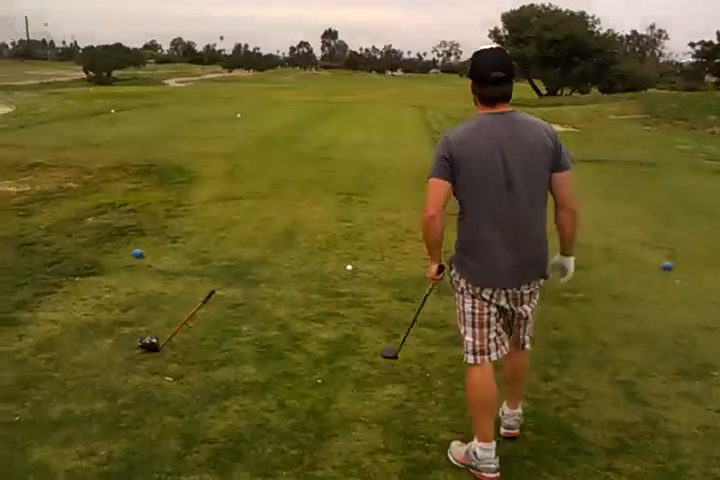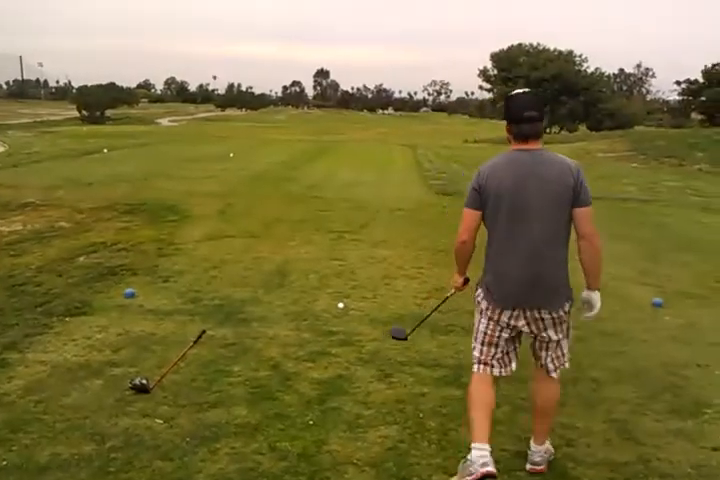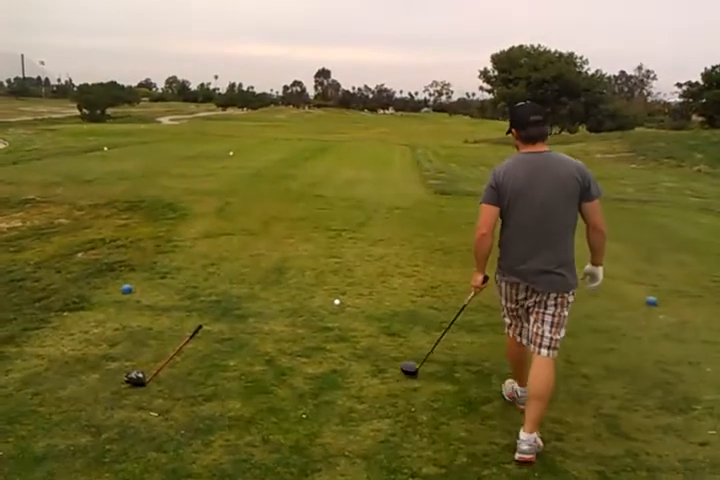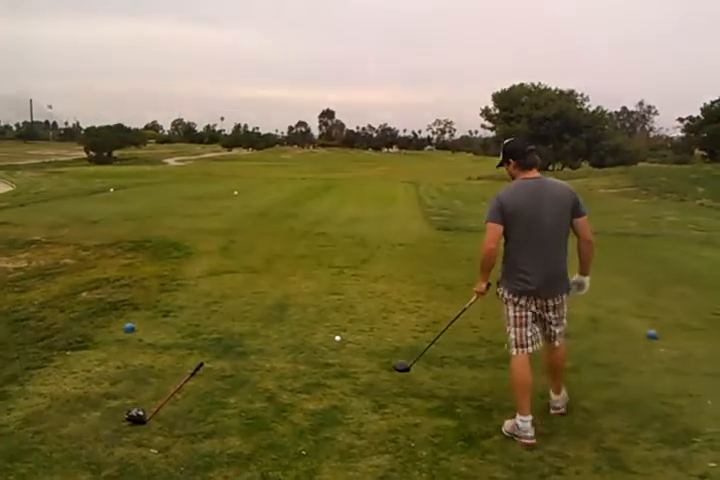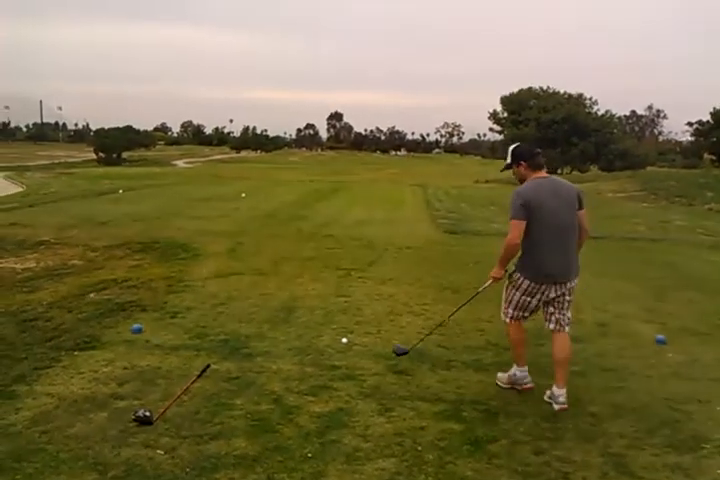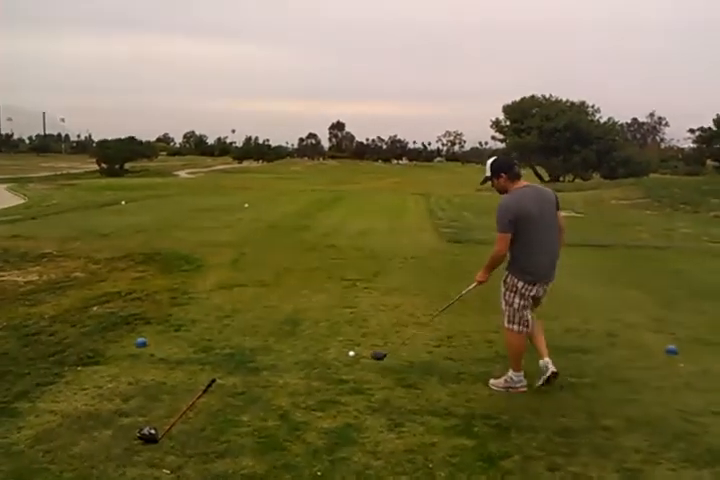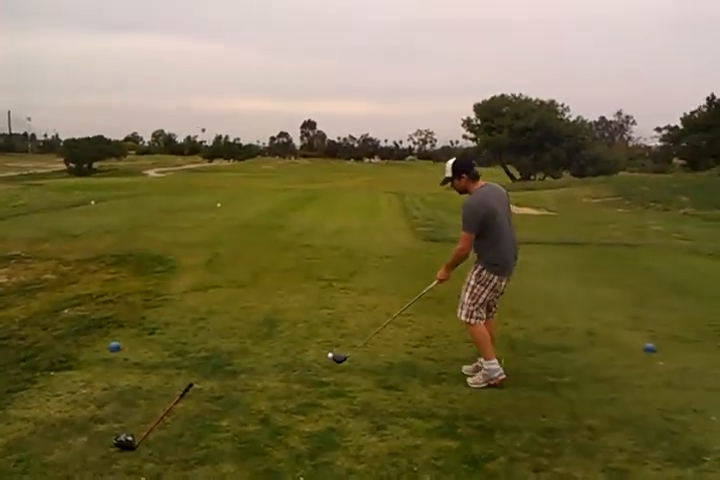
dt=0.5s
person 1, frame 1
left shoulder: (455, 141)
right shoulder: (545, 134)
left elbow: (433, 213)
right elbow: (567, 205)
left wrist: (434, 260)
right wrist: (567, 252)
left hip: (475, 271)
right hip: (529, 268)
left knee: (479, 359)
right knee: (519, 343)
right ankle: (512, 415)
person 1, frame 2
left shoulder: (488, 172)
right shoulder: (570, 171)
left elbow: (464, 238)
right elbow: (588, 237)
left wrist: (460, 273)
right wrist: (593, 288)
left hip: (497, 292)
right hip: (551, 295)
left knee: (483, 371)
right knee: (548, 372)
person 1, frame 3
left shoulder: (502, 173)
right shoulder: (576, 170)
left elbow: (484, 231)
right elbow: (597, 226)
left wrist: (479, 271)
right wrist: (596, 264)
left hip: (513, 276)
right hip: (557, 280)
left knee: (516, 336)
right knee: (544, 354)
left ankle: (520, 388)
right ankle: (529, 437)
person 1, frame 4
left shoulder: (504, 197)
right shoulder: (566, 192)
left elbow: (490, 246)
right elbow: (587, 239)
left wrist: (483, 279)
right wrist: (584, 274)
left hip: (516, 287)
right hip: (555, 286)
left knee: (520, 352)
right knee: (555, 341)
left ankle: (524, 424)
right ankle: (558, 397)
person 1, frame 5
left shoulder: (523, 193)
right shoulder: (571, 189)
left elbow: (515, 239)
right elbow: (584, 229)
left wrist: (500, 266)
left hip: (531, 274)
right hip: (565, 274)
left knee: (513, 318)
right knee: (560, 330)
left ankle: (520, 374)
right ankle: (559, 392)
person 1, frame 6
left shoulder: (508, 205)
right shoulder: (548, 193)
left elbow: (501, 250)
right elbow: (561, 229)
left wrist: (486, 272)
left hip: (522, 275)
right hip: (547, 272)
left knee: (514, 326)
right knee: (527, 318)
left ankle: (516, 378)
right ankle: (546, 363)
person 1, frame 7
left shoulder: (473, 204)
right shoulder: (497, 189)
left elbow: (464, 248)
right elbow: (506, 221)
left wrist: (447, 269)
left hip: (490, 267)
right hip: (504, 262)
left knee: (470, 316)
right knee: (485, 315)
left ankle: (492, 369)
right ankle: (487, 361)
